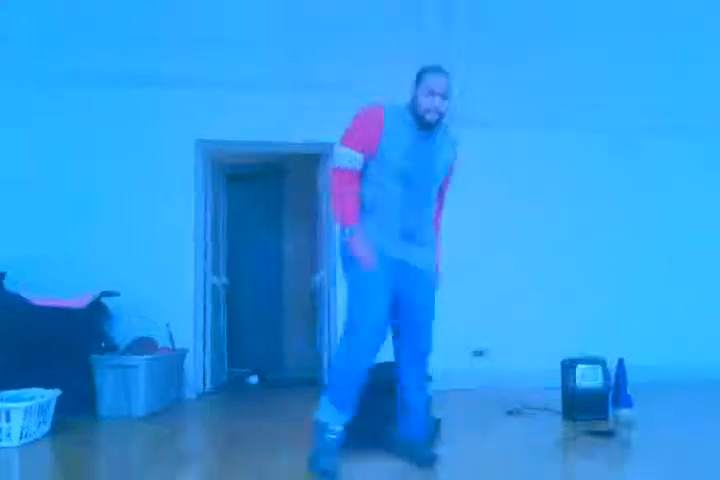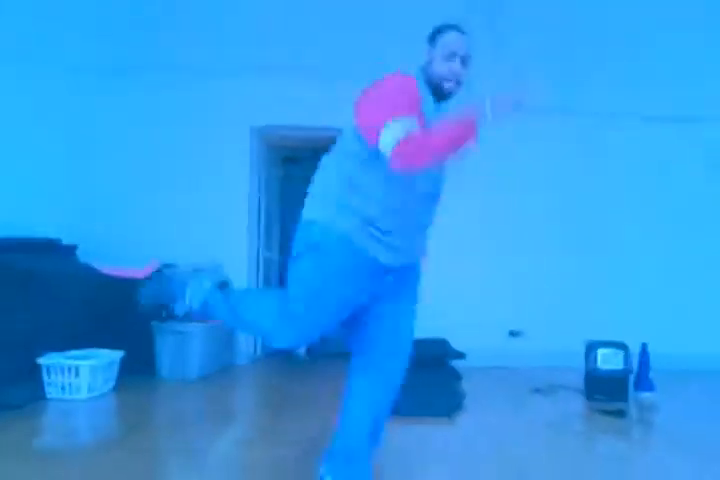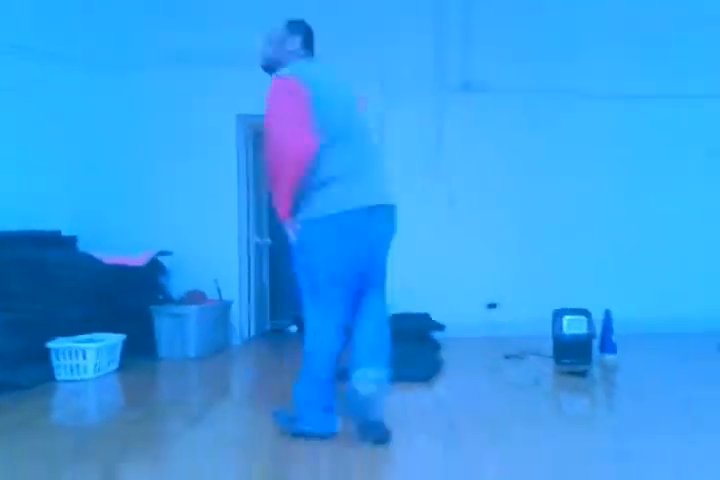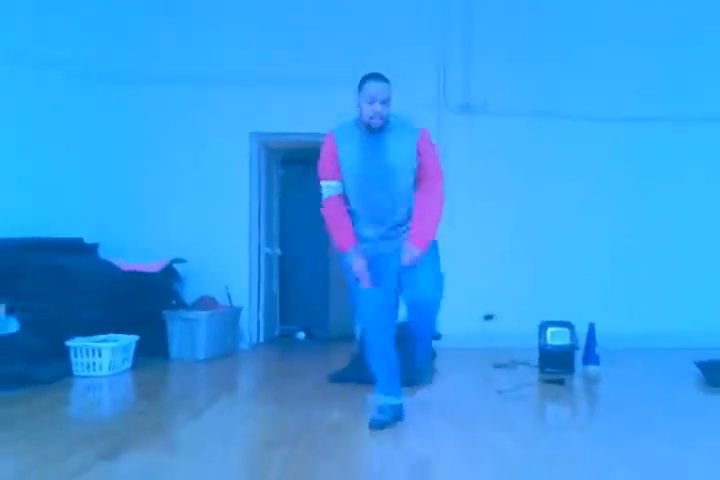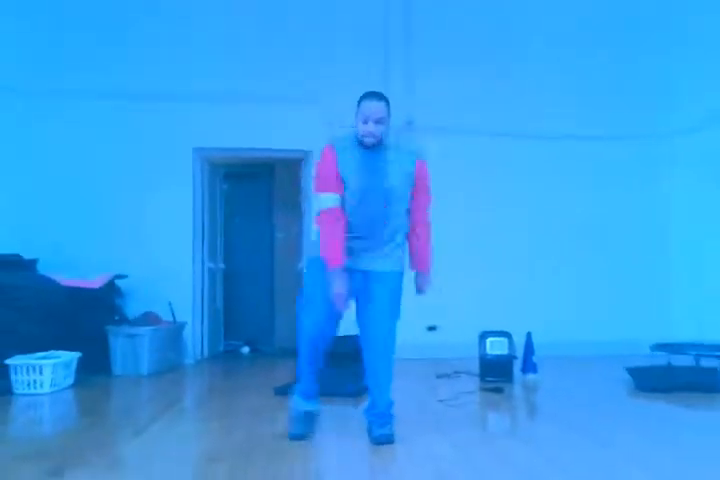
dt=0.3s
person 1, frame 1
left shoulder: (447, 146)
right shoulder: (380, 120)
right elbow: (342, 175)
left wrist: (432, 254)
right wrist: (355, 231)
left hip: (417, 262)
right hip: (374, 251)
left knee: (416, 353)
right knee: (364, 334)
left ankle: (411, 435)
right ankle: (330, 428)
person 1, frame 2
left shoulder: (436, 111)
right shoulder: (398, 90)
right elbow: (404, 157)
right wrist: (471, 120)
left hip: (397, 257)
right hip: (345, 236)
left knee: (386, 363)
right knee: (291, 326)
person 1, frame 3
left shoulder: (287, 85)
right shoulder: (329, 84)
left elbow: (292, 153)
left wrist: (286, 212)
left hip: (328, 216)
right hip: (372, 210)
left knee: (326, 317)
right knee: (371, 305)
left ankle: (314, 416)
right ankle: (367, 395)
person 1, frame 4
left shoulder: (414, 135)
right shoulder: (337, 140)
left elbow: (430, 190)
right elbow: (333, 202)
left wrist: (417, 240)
right wrist: (351, 253)
left hip: (414, 242)
right hip: (368, 248)
left knee: (425, 300)
right knee: (376, 323)
left ankle: (421, 347)
right ankle: (390, 399)
person 1, frame 5
left shoulder: (410, 162)
right shoulder: (335, 153)
left elbow: (418, 219)
right elbow: (328, 216)
left wrist: (422, 268)
right wrist: (336, 273)
left hip: (384, 265)
right hip: (333, 261)
left knee: (379, 340)
right knee: (314, 329)
left ankle: (380, 417)
right ankle: (305, 403)
